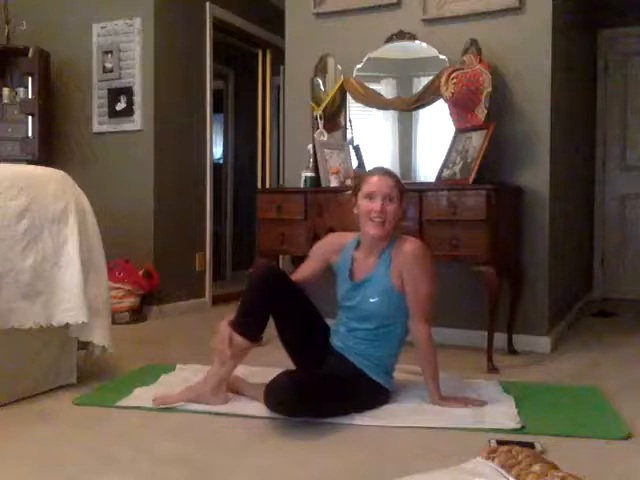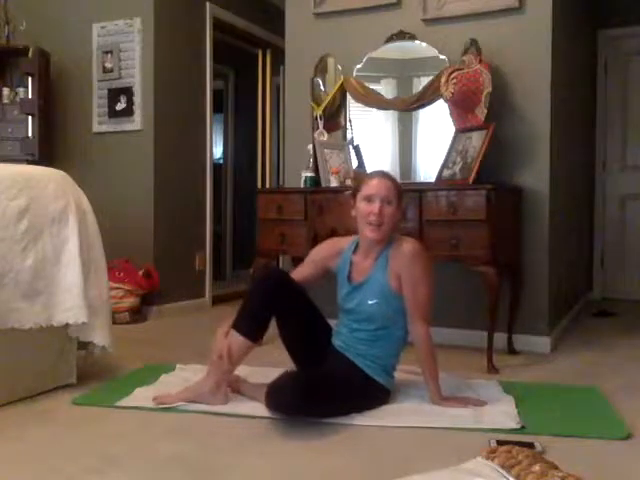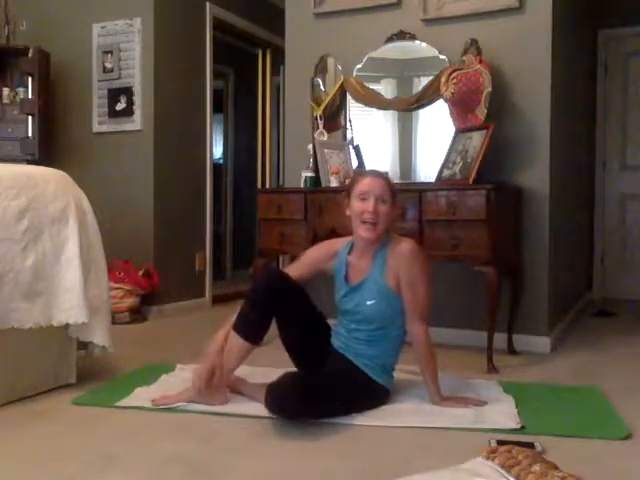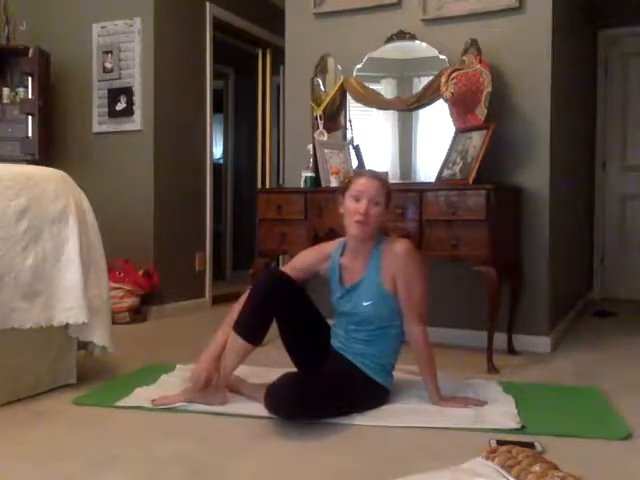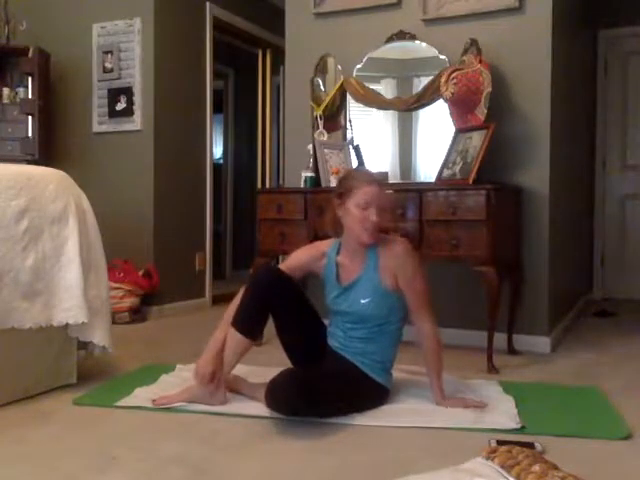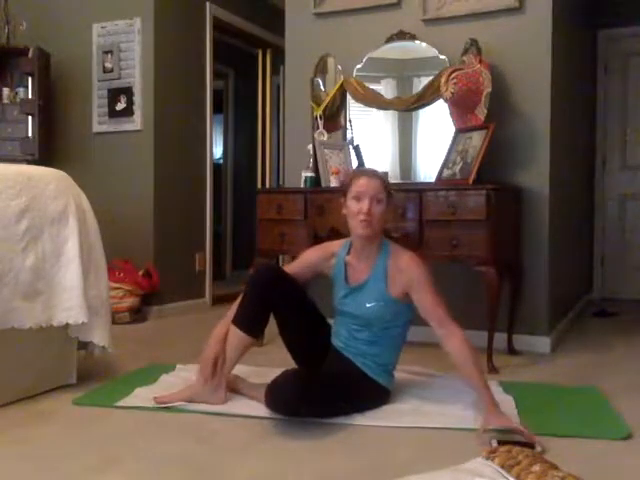
dt=0.5s
person 1, frame 1
left shoulder: (410, 253)
right shoulder: (336, 245)
left elbow: (420, 327)
right elbow: (290, 285)
left wrist: (436, 396)
right wrist: (233, 320)
left hip: (365, 381)
right hip: (328, 351)
left knee: (286, 391)
right knee: (267, 277)
left ankle: (236, 384)
right ankle: (213, 383)
person 1, frame 2
left shoulder: (407, 253)
right shoulder: (335, 249)
left elbow: (419, 328)
right elbow: (279, 289)
left wrist: (437, 396)
right wrist: (227, 330)
left hip: (366, 380)
right hip: (330, 352)
left knee: (288, 392)
right knee: (270, 279)
left ankle: (237, 384)
right ankle: (214, 382)
person 1, frame 3
left shoulder: (404, 253)
right shoulder: (331, 252)
left elbow: (418, 328)
right elbow: (264, 291)
left wrist: (437, 396)
right wrist: (218, 343)
left hip: (366, 380)
right hip: (329, 353)
left knee: (288, 395)
right knee: (270, 280)
left ankle: (236, 385)
right ankle: (214, 382)
person 1, frame 4
left shoulder: (399, 254)
right shoulder: (325, 255)
left elbow: (416, 328)
right elbow: (254, 294)
left wrist: (436, 396)
right wrist: (212, 353)
left hip: (366, 380)
right hip: (329, 353)
left knee: (288, 396)
right knee: (271, 283)
left ankle: (234, 384)
right ankle: (214, 383)
person 1, frame 5
left shoulder: (397, 254)
right shoulder: (320, 254)
left elbow: (425, 324)
right elbow: (250, 290)
left wrist: (439, 394)
right wrist: (214, 348)
left hip: (363, 379)
right hip: (324, 353)
left knee: (286, 392)
right knee: (266, 278)
left ankle: (234, 385)
right ankle: (212, 383)
person 1, frame 6
left shoulder: (404, 265)
right shoulder: (329, 255)
left elbow: (449, 332)
right elbow: (261, 287)
left wrist: (491, 407)
right wrist: (220, 333)
left hip: (365, 381)
right hip: (329, 351)
left knee: (289, 392)
right knee: (267, 276)
left ankle: (235, 384)
right ankle: (213, 382)
